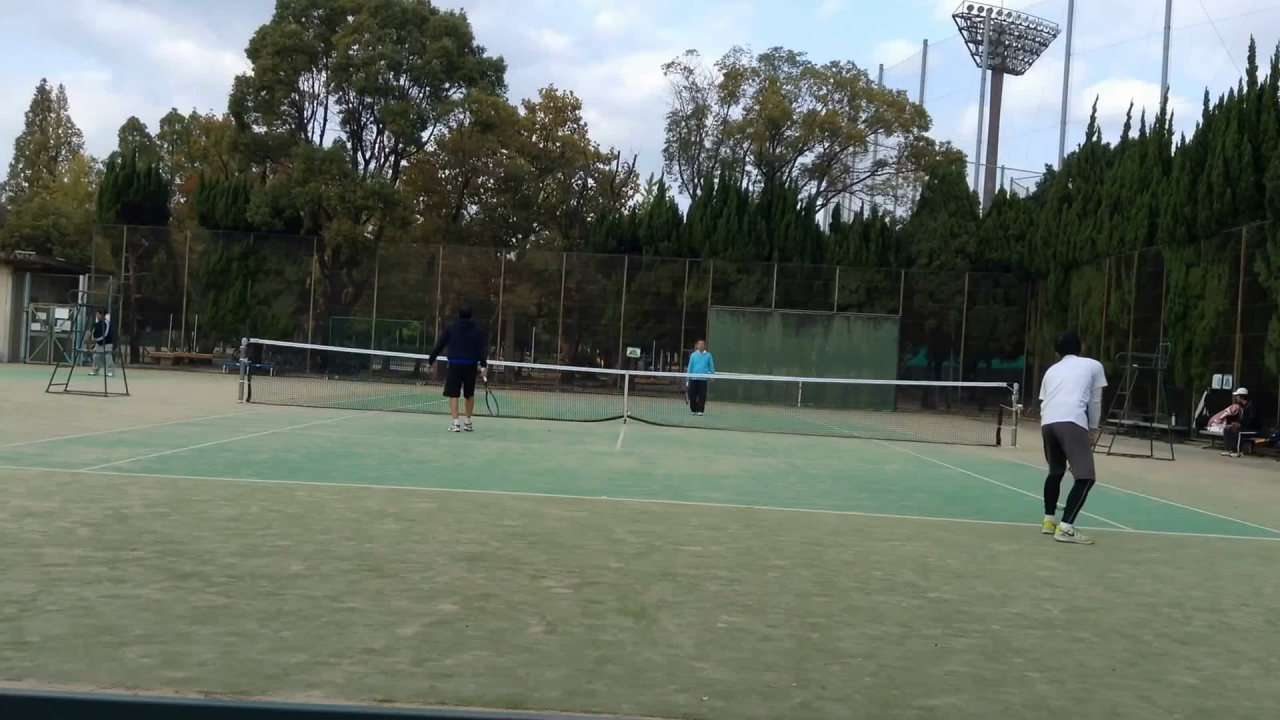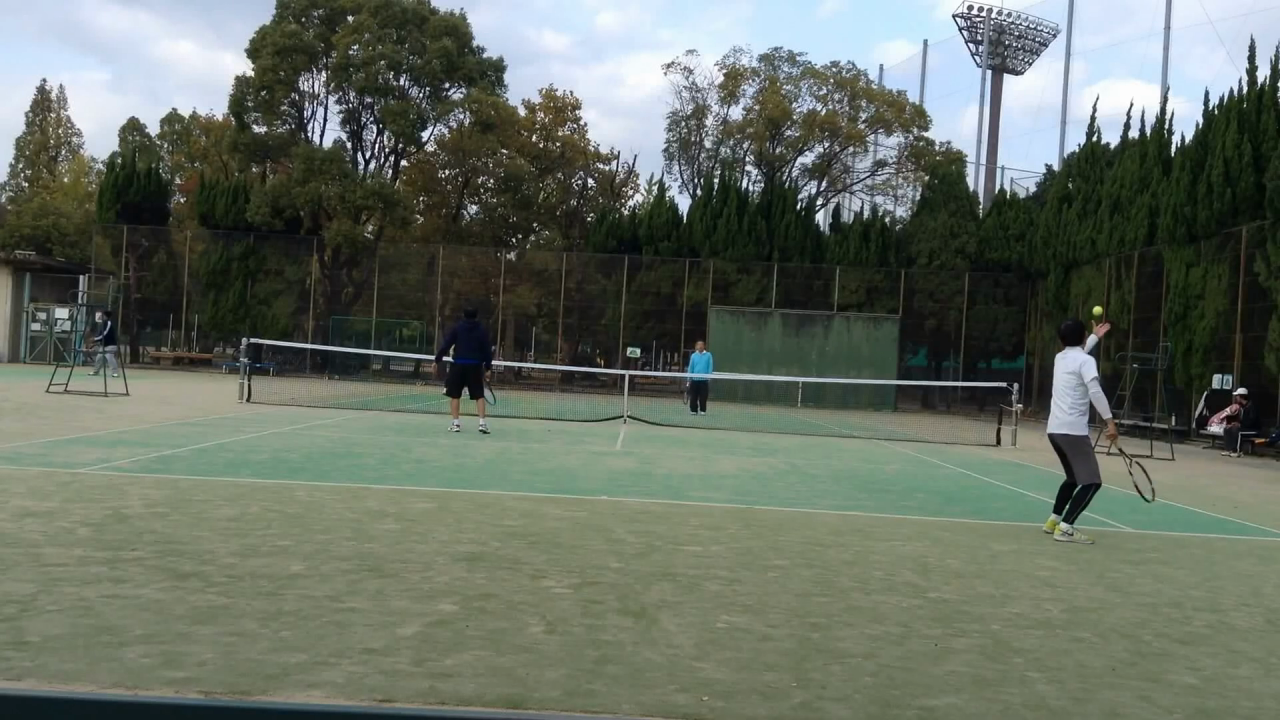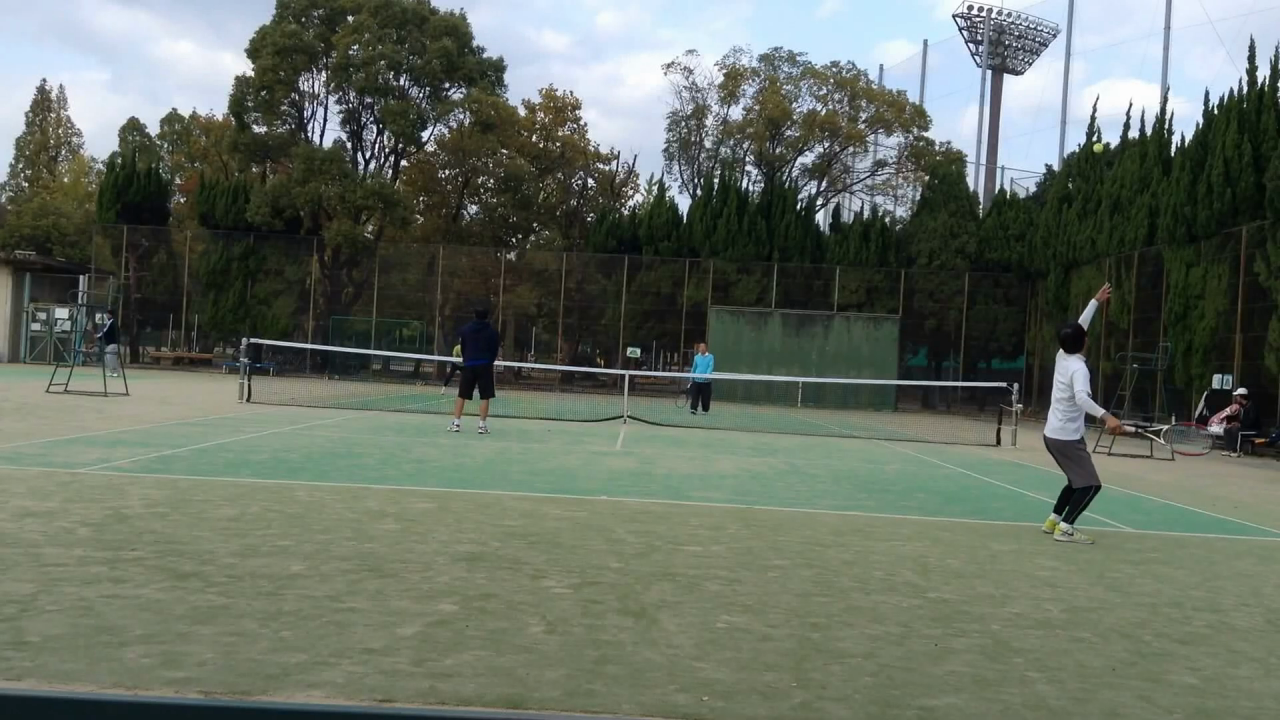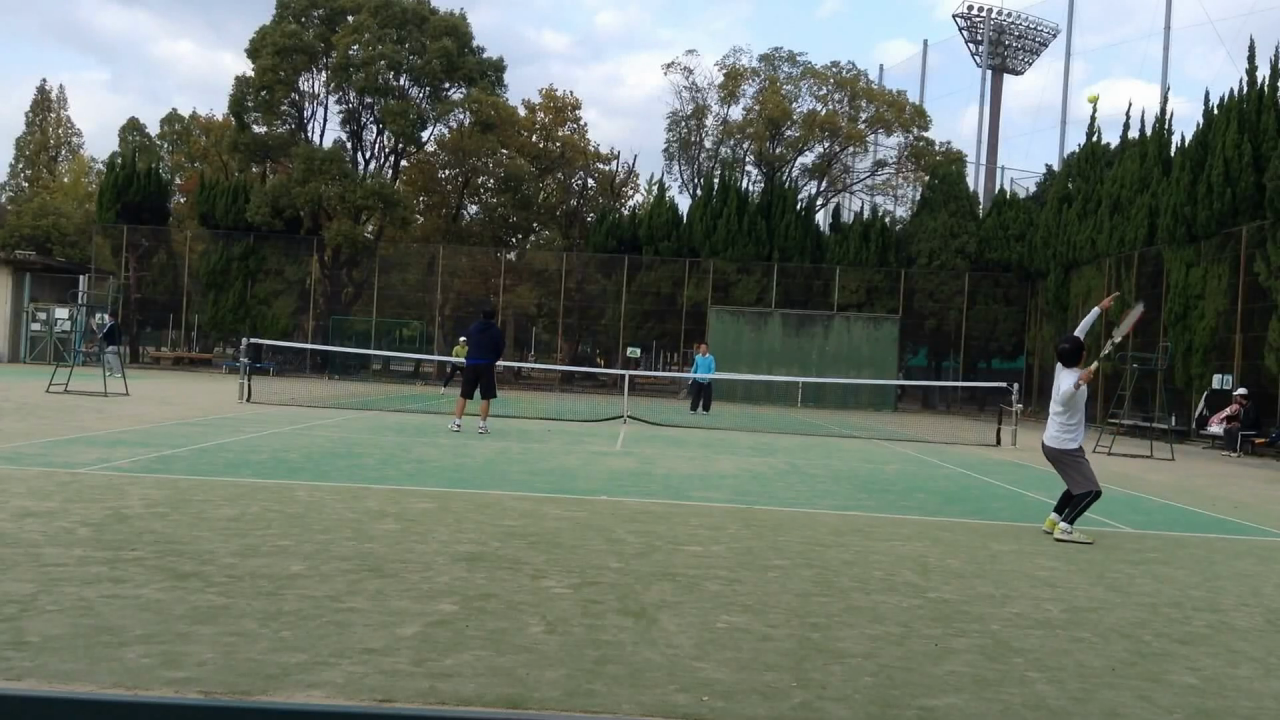
dt=0.3s
person 1, frame 1
left shoulder: (1051, 371)
right shoulder: (1093, 365)
right elbow: (1095, 401)
left wrist: (1052, 444)
right wrist: (1093, 430)
left hip: (1048, 423)
right hip: (1072, 423)
left knee: (1055, 473)
right knee: (1085, 477)
left ankle: (1049, 520)
right ankle: (1065, 527)
person 1, frame 2
left shoulder: (1060, 358)
right shoulder: (1085, 361)
right elbow: (1095, 392)
left wrist: (1096, 337)
right wrist: (1110, 421)
left hip: (1054, 428)
right hip: (1073, 430)
left knee: (1074, 477)
right knee: (1092, 481)
left ankle: (1053, 520)
right ankle: (1065, 528)
person 1, frame 3
left shoulder: (1062, 356)
right shoulder: (1078, 368)
left elbow: (1078, 326)
right elbow: (1082, 398)
left wrist: (1096, 301)
right wrist: (1105, 417)
left hip: (1055, 434)
right hip: (1066, 437)
left knee: (1079, 482)
right knee: (1091, 485)
left ankle: (1053, 520)
right ankle: (1065, 528)
person 1, frame 4
left shoulder: (1061, 366)
right shoulder: (1070, 379)
left elbow: (1077, 334)
right elbow: (1063, 397)
left wrist: (1099, 309)
right wrist: (1079, 383)
left hip: (1054, 443)
right hip: (1064, 446)
left knee: (1079, 486)
right knee: (1091, 490)
left ankle: (1053, 520)
right ankle: (1064, 527)
